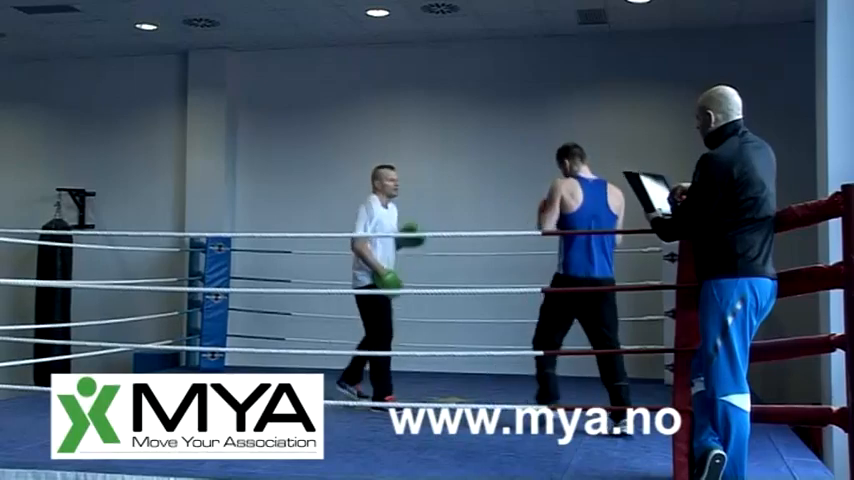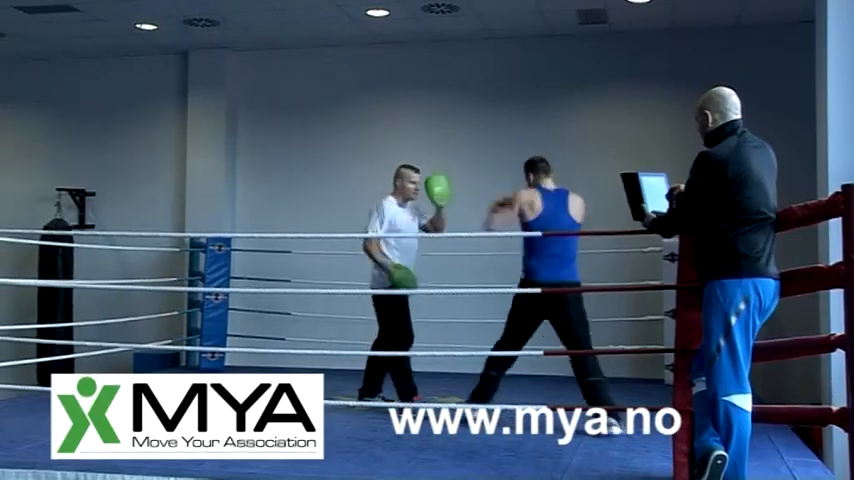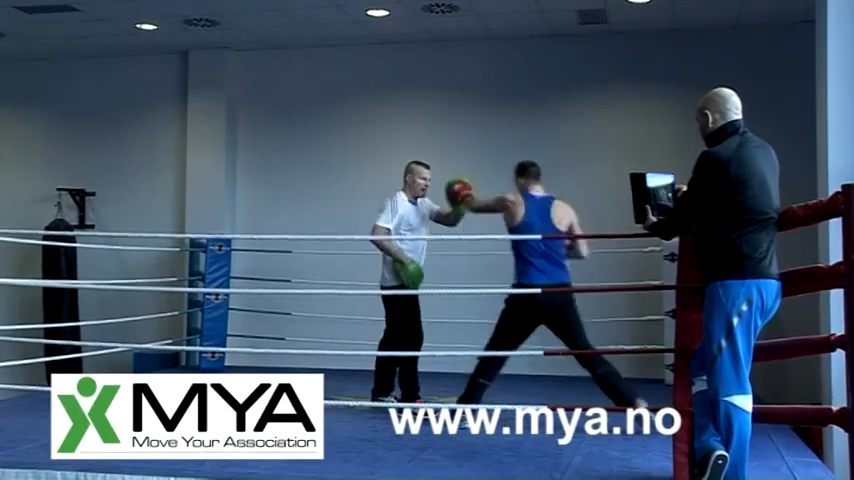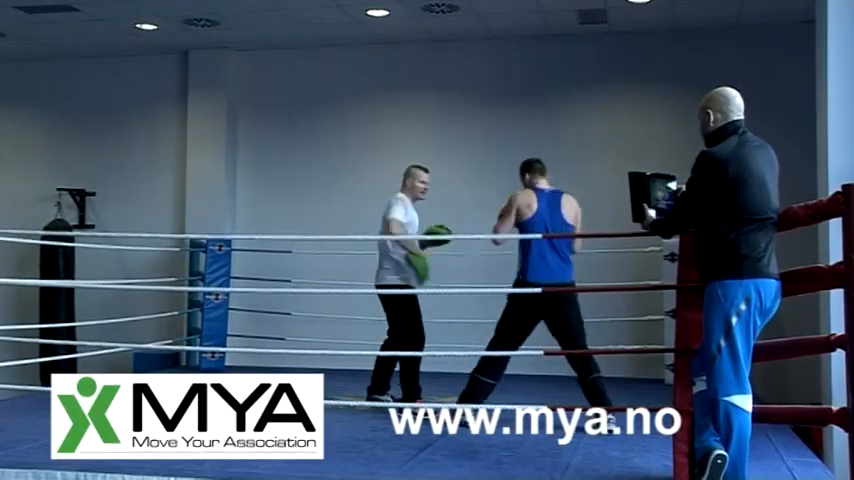
dt=0.7s
person 1, frame 1
left shoulder: (718, 159)
right shoulder: (760, 150)
left elbow: (690, 224)
left wrist: (659, 222)
right wrist: (696, 191)
left hip: (731, 281)
right hip: (759, 278)
left knee: (726, 380)
right knee: (706, 369)
person 1, frame 2
left shoulder: (714, 158)
right shoulder: (762, 151)
left elbow: (685, 218)
left wrist: (654, 221)
right wrist: (690, 192)
left hip: (735, 281)
right hip: (762, 278)
left knee: (728, 380)
right knee: (707, 368)
person 1, frame 3
left shoulder: (716, 157)
right shoulder: (763, 151)
left elbow: (688, 218)
left wrist: (655, 225)
right wrist: (691, 196)
left hip: (735, 281)
right hip: (764, 279)
left knee: (728, 380)
right knee: (706, 367)
person 1, frame 4
left shoulder: (714, 158)
right shoulder: (764, 152)
left elbow: (685, 217)
left wrist: (654, 223)
right wrist: (691, 195)
left hip: (735, 281)
right hip: (764, 279)
left knee: (729, 380)
right knee: (707, 368)
person 2, frame 1
left shoulder: (562, 187)
right shoulder: (615, 193)
left elbow: (546, 228)
right elbow: (616, 237)
left wrist: (543, 212)
left hip: (570, 280)
right hip: (603, 282)
left knee: (546, 342)
right knee: (608, 348)
left ankle: (548, 406)
right ankle: (622, 416)
person 2, frame 2
left shoulder: (524, 197)
right shoulder: (576, 201)
left elbow: (490, 225)
left wrist: (499, 208)
left hip: (534, 291)
right hip: (567, 291)
left knee: (505, 350)
right knee: (583, 356)
left ankle: (476, 406)
right ankle: (605, 414)
person 2, frame 3
left shoulder: (511, 202)
right shoulder: (564, 210)
left elbow: (474, 207)
right elbow: (582, 253)
left wrist: (465, 198)
left hip: (527, 294)
right hip: (559, 293)
left knee: (496, 352)
right knee: (586, 353)
right ankle: (634, 404)
person 2, frame 4
left shoulder: (520, 199)
right shoulder: (571, 202)
left elbow: (498, 238)
right elbow: (576, 247)
left wrist: (503, 217)
left hip: (530, 288)
right hip: (563, 289)
left knee: (501, 348)
right knee: (579, 352)
left ankle: (468, 408)
right ankle: (605, 414)
person 3, frame 1
left shoulder: (391, 209)
right shoulder: (369, 207)
right elbow: (358, 244)
left wrist: (407, 238)
right wrist: (380, 269)
left hip: (381, 283)
right hip: (368, 283)
left knee: (375, 335)
right knee: (381, 336)
left ankle: (349, 380)
right ankle: (383, 396)
person 3, frame 2
left shoulder: (413, 209)
right shoulder: (384, 208)
left elbow: (435, 228)
right elbow: (369, 244)
left wrist: (439, 206)
right wrist: (388, 265)
left hip: (396, 284)
right hip: (387, 285)
left knee: (387, 338)
right knee: (401, 337)
left ankle: (370, 392)
right ankle: (409, 397)
person 3, frame 3
left shoulder: (423, 203)
right shoulder: (396, 202)
left elbow: (449, 220)
right elbow: (377, 235)
left wrist: (459, 207)
right wrist: (403, 259)
left hip: (403, 282)
right hip: (398, 282)
left knee: (394, 337)
right knee: (411, 337)
left ankle: (382, 393)
right ankle: (410, 399)
person 3, frame 4
left shoulder: (409, 210)
right shoulder: (399, 203)
right elbow: (393, 228)
right wrist: (414, 250)
left hip: (399, 282)
right hip: (395, 282)
left knee: (398, 338)
right knee: (413, 338)
left ankle: (378, 391)
right ankle: (411, 398)
